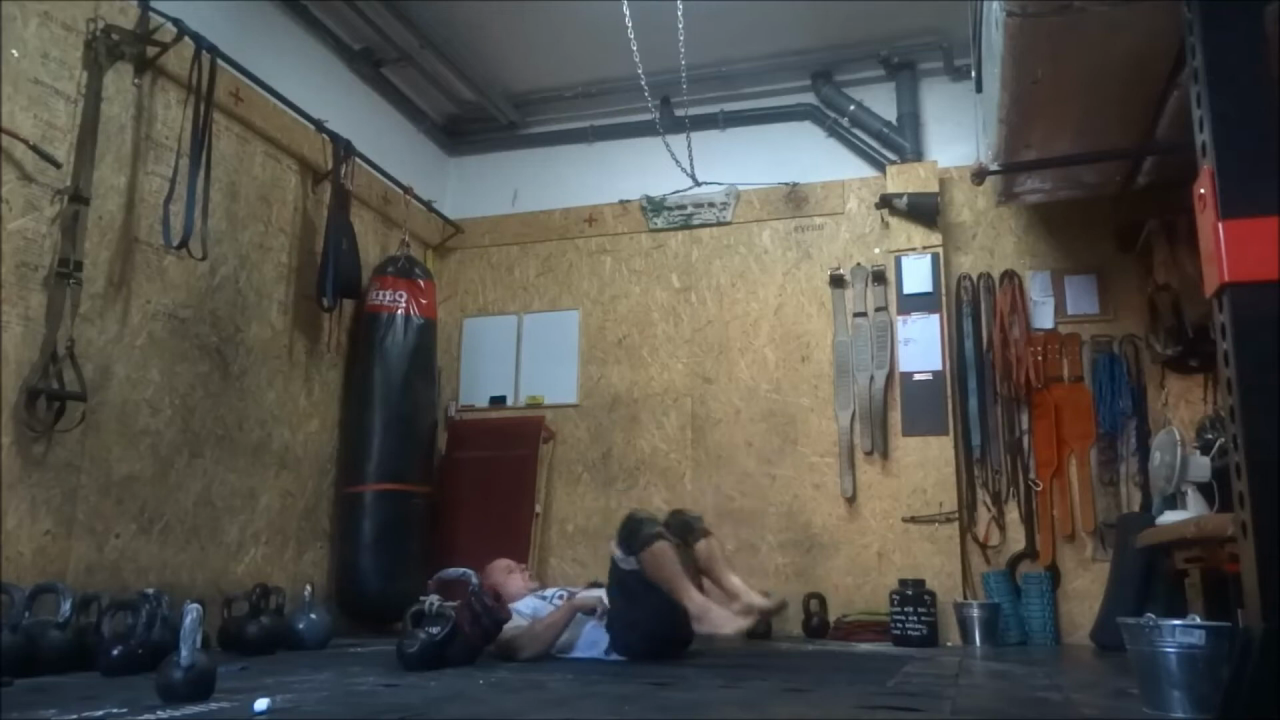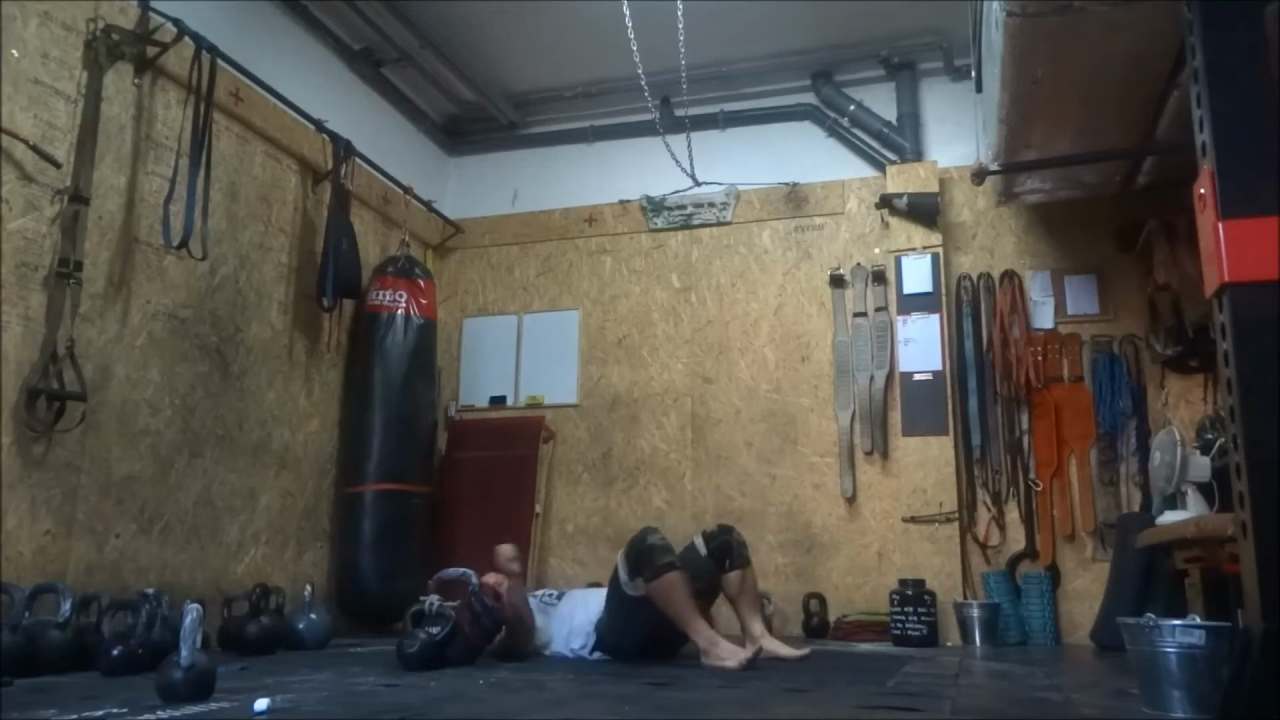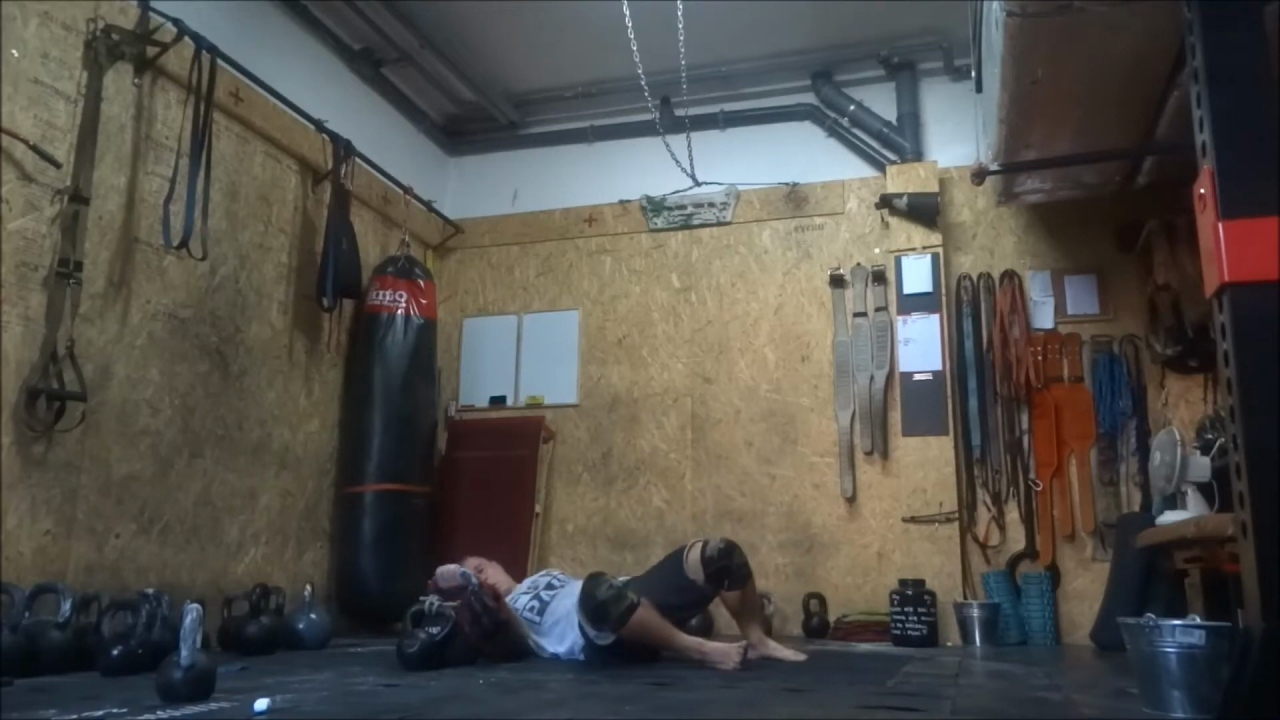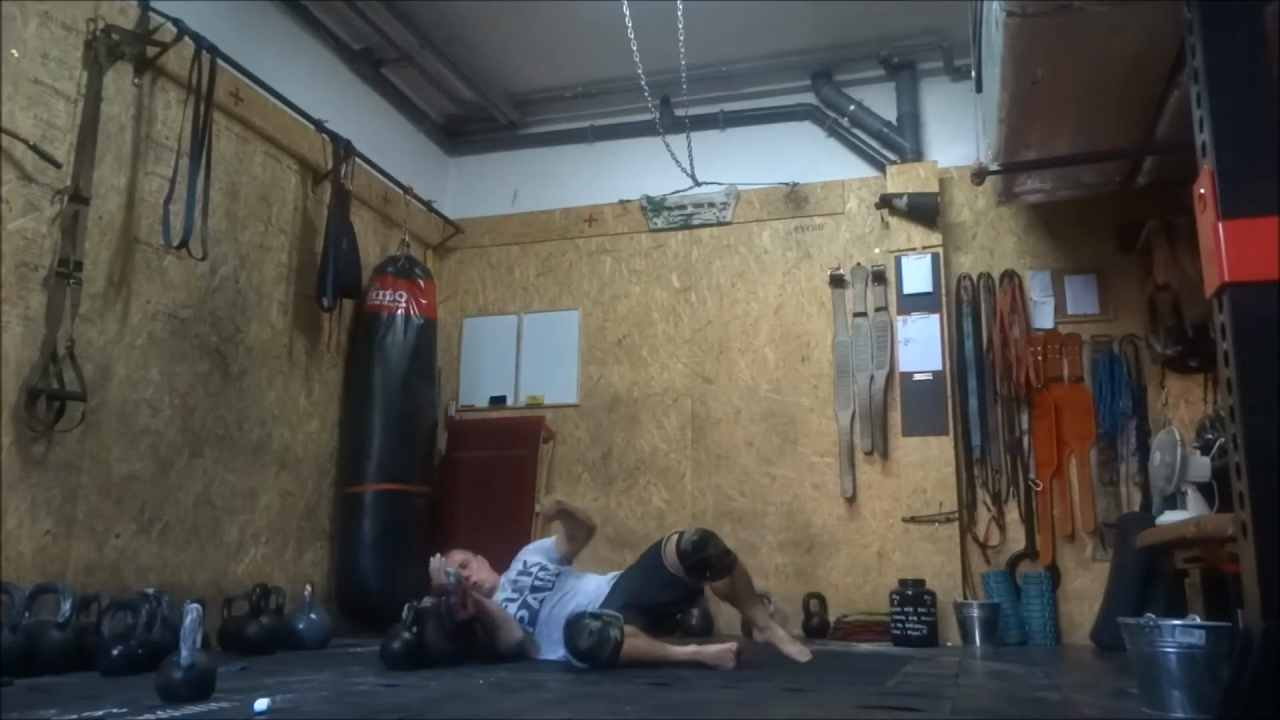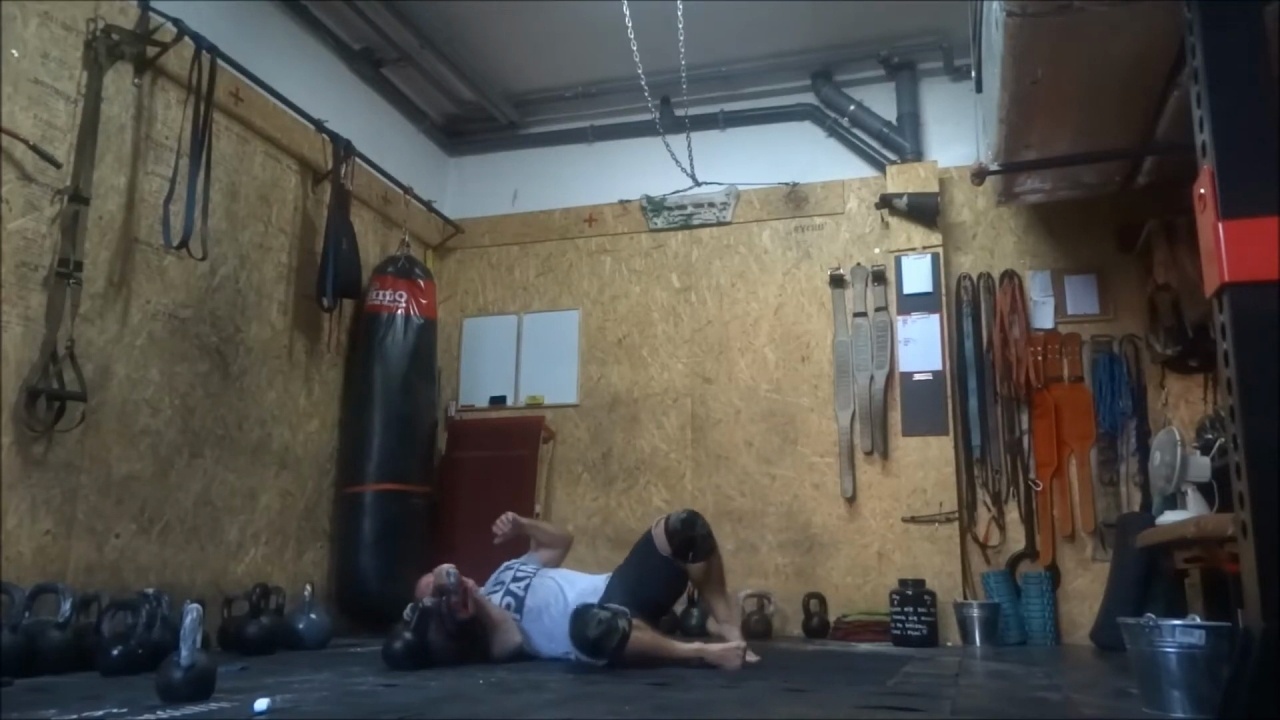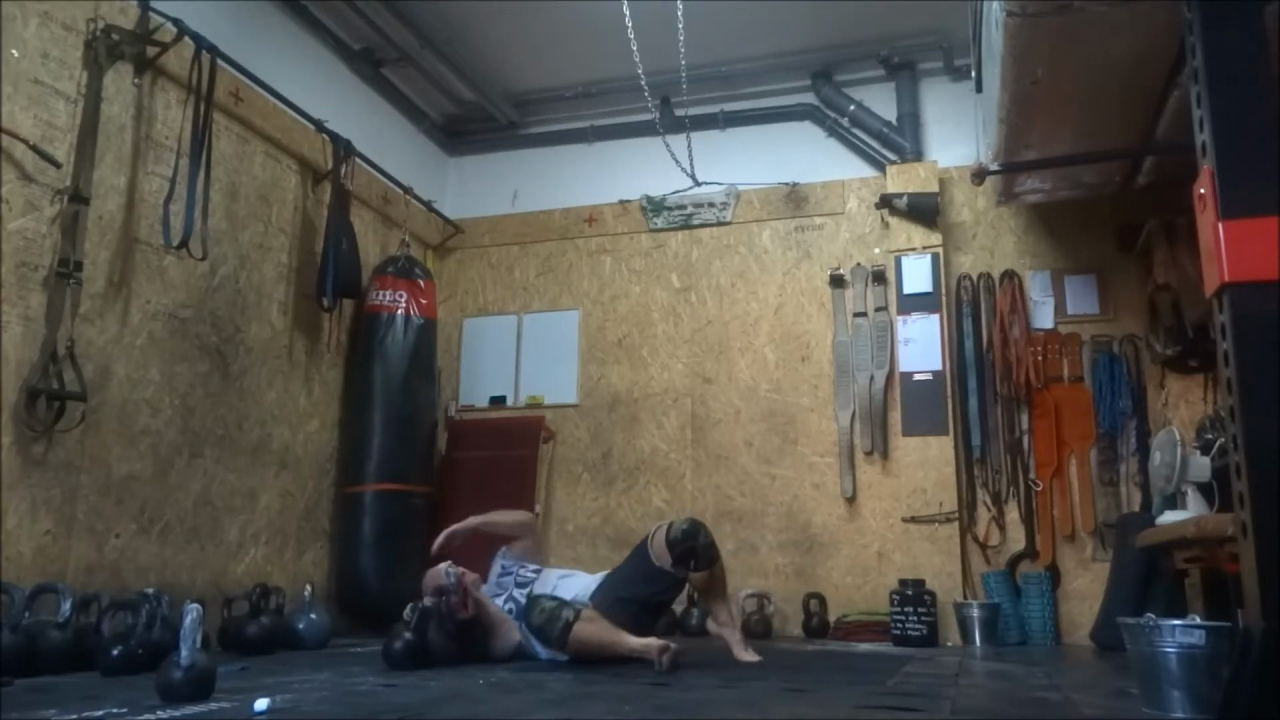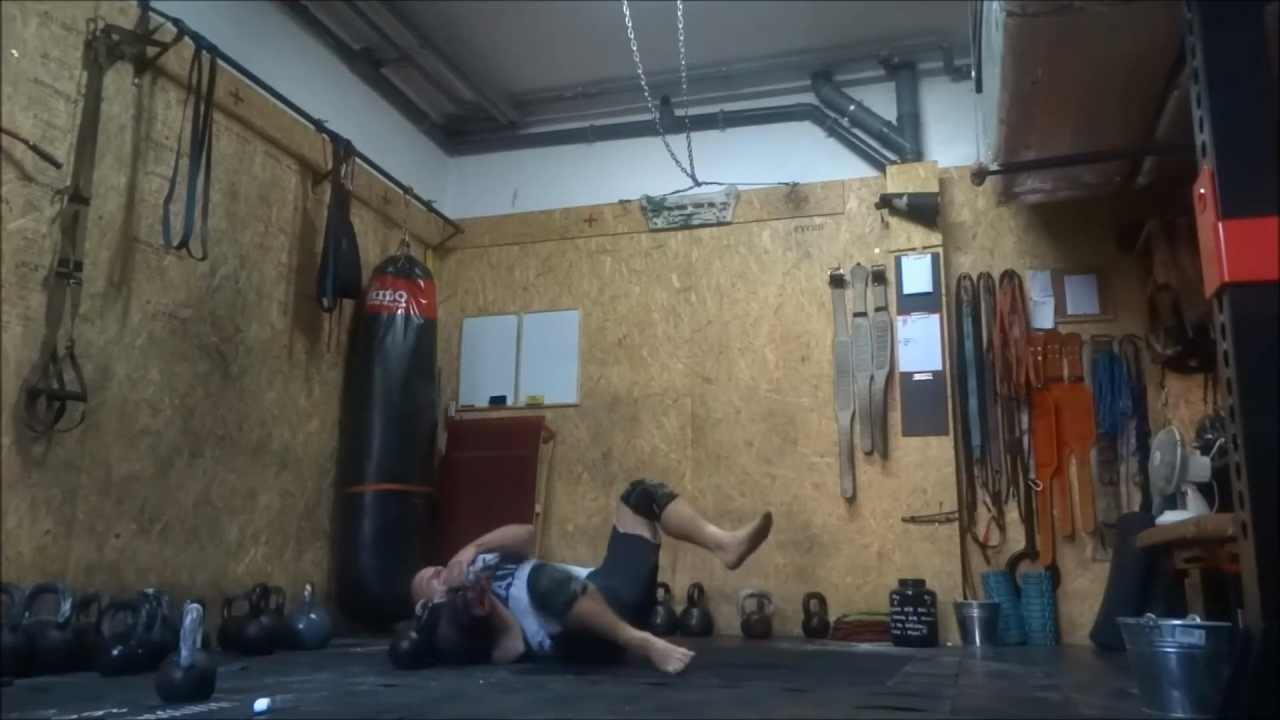
dt=0.7s
person 1, frame 1
left shoulder: (550, 599)
right shoulder: (511, 616)
right elbow: (521, 649)
right wrist: (574, 605)
left hip: (666, 622)
right hip: (631, 636)
left knee: (679, 520)
right knee: (638, 525)
left ankle: (743, 596)
right ankle: (702, 611)
person 1, frame 2
left shoulder: (555, 602)
right shoulder: (510, 621)
right elbow: (521, 638)
right wrist: (511, 575)
left hip: (654, 624)
right hip: (616, 634)
left knee: (721, 539)
right knee: (647, 543)
left ankle: (758, 637)
right ankle: (711, 645)
person 1, frame 3
left shoulder: (546, 576)
right shoulder: (502, 613)
right elbow: (523, 630)
right wrist: (463, 590)
left hip: (632, 596)
right hip: (605, 643)
left knee: (720, 555)
right knee: (599, 589)
left ankle: (756, 640)
right ankle: (701, 650)
person 1, frame 4
left shoulder: (530, 557)
right shoulder: (491, 612)
left elbow: (585, 532)
right elbow: (515, 643)
left wrist: (563, 512)
right wrist: (464, 598)
left hip: (623, 589)
right hip: (600, 627)
left knee: (695, 544)
right knee: (580, 633)
left ankle: (764, 626)
right ankle: (696, 654)
person 1, frame 5
left shoulder: (508, 572)
right shoulder: (480, 616)
left elbow: (561, 541)
right elbow: (508, 645)
left wrist: (520, 525)
right wrist: (467, 600)
left hip: (616, 588)
right hip: (595, 618)
left knee: (684, 526)
right knee: (588, 625)
left ankle: (724, 622)
right ankle: (701, 651)
person 1, frame 6
left shoulder: (504, 569)
right shoulder: (478, 616)
left elbow: (526, 522)
right elbow: (509, 643)
left wrist: (468, 523)
right wrist: (467, 601)
left hip: (613, 590)
right hip: (590, 623)
left knee: (686, 534)
right knee: (540, 611)
left ankle: (723, 623)
right ankle: (642, 646)
person 1, frame 7
left shoulder: (482, 564)
right shoulder: (460, 611)
left elbow: (524, 535)
right elbow: (510, 649)
left wrist: (472, 549)
right wrist: (479, 600)
left hip: (605, 590)
right hip: (574, 630)
left knee: (641, 496)
right knee: (546, 579)
left ankle: (726, 545)
right ankle: (644, 644)
